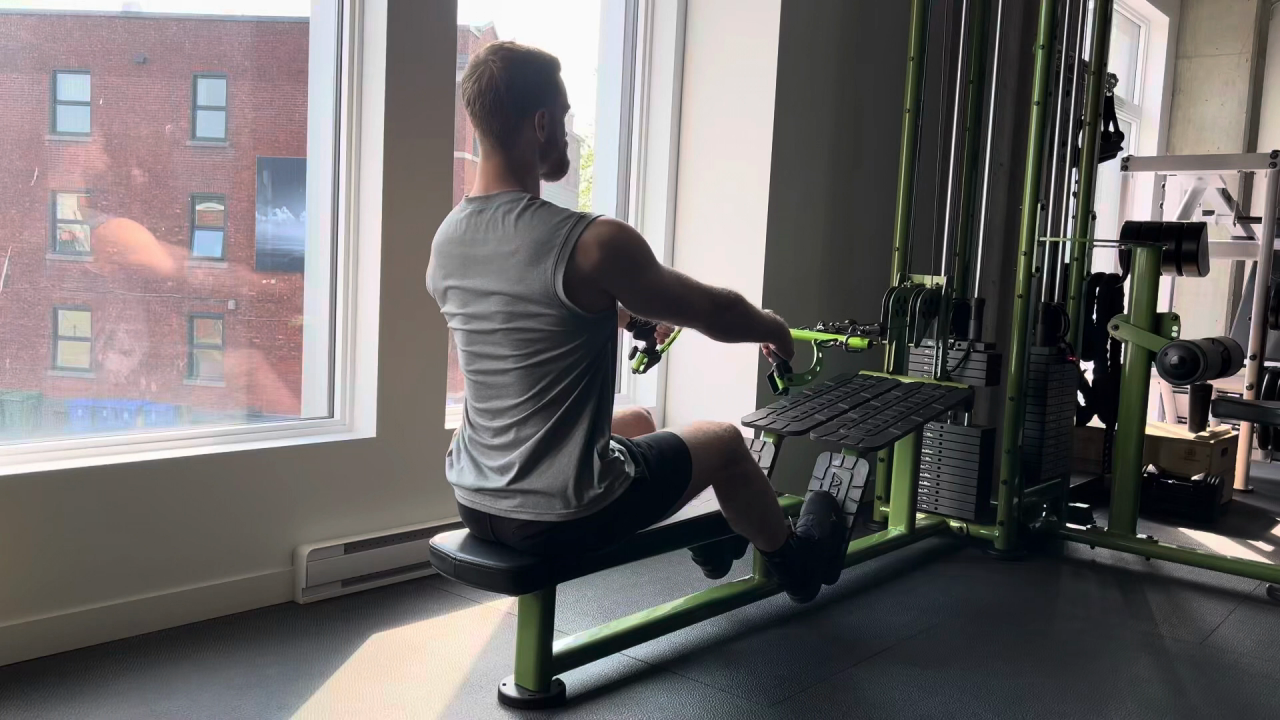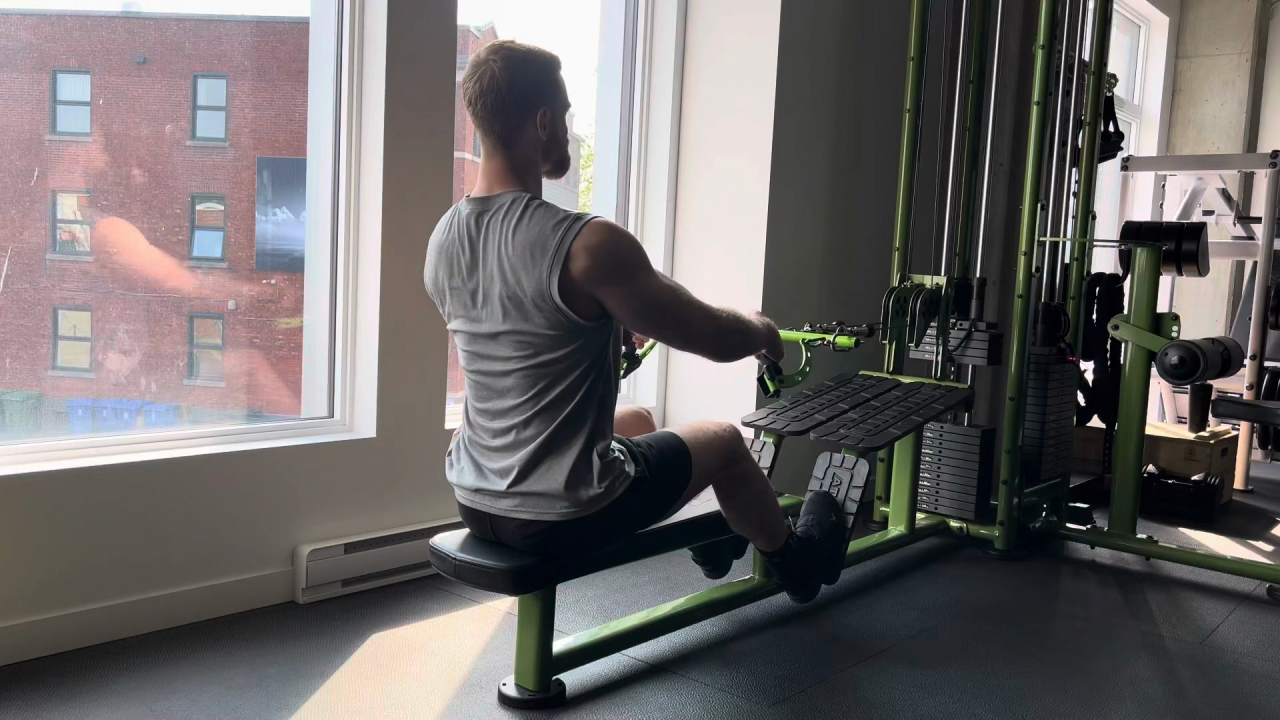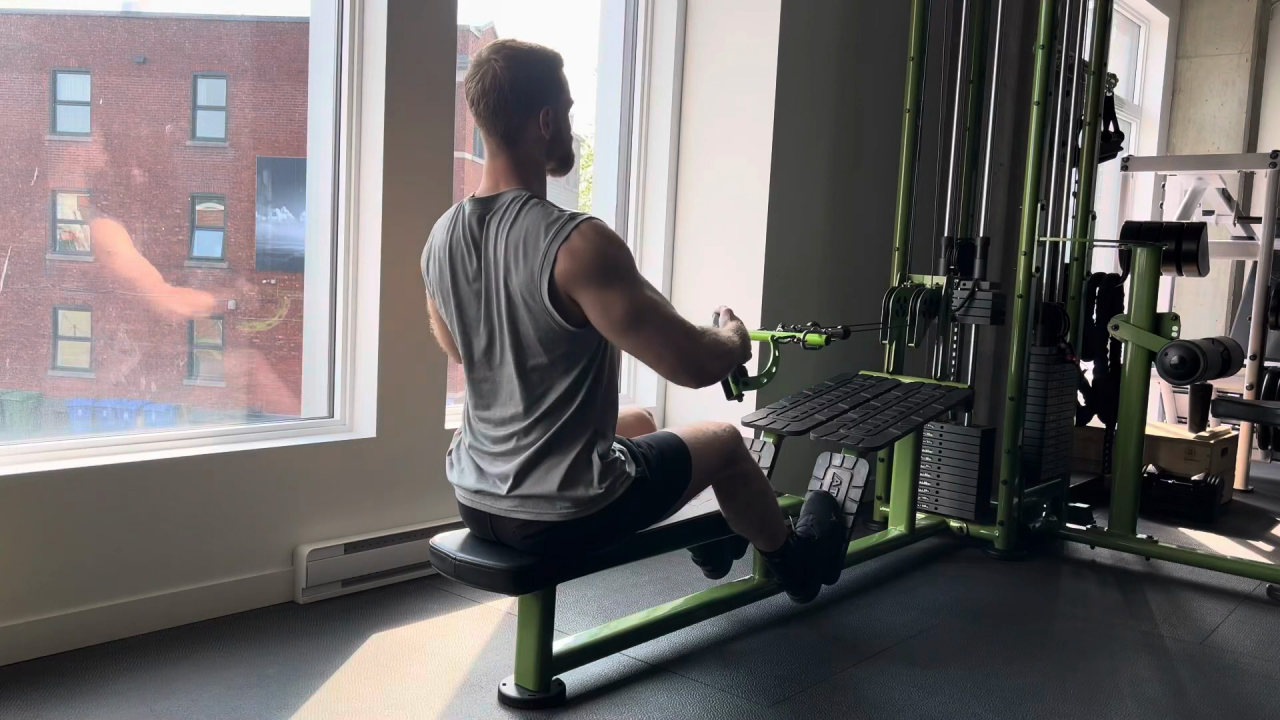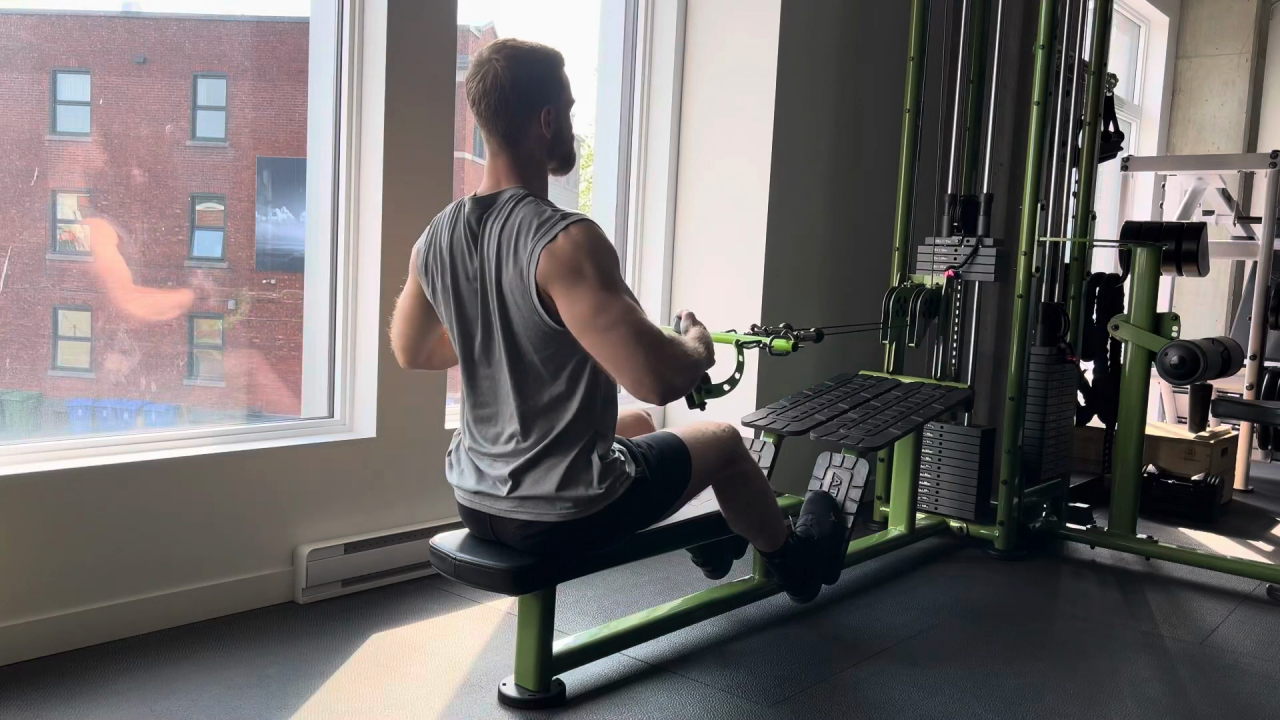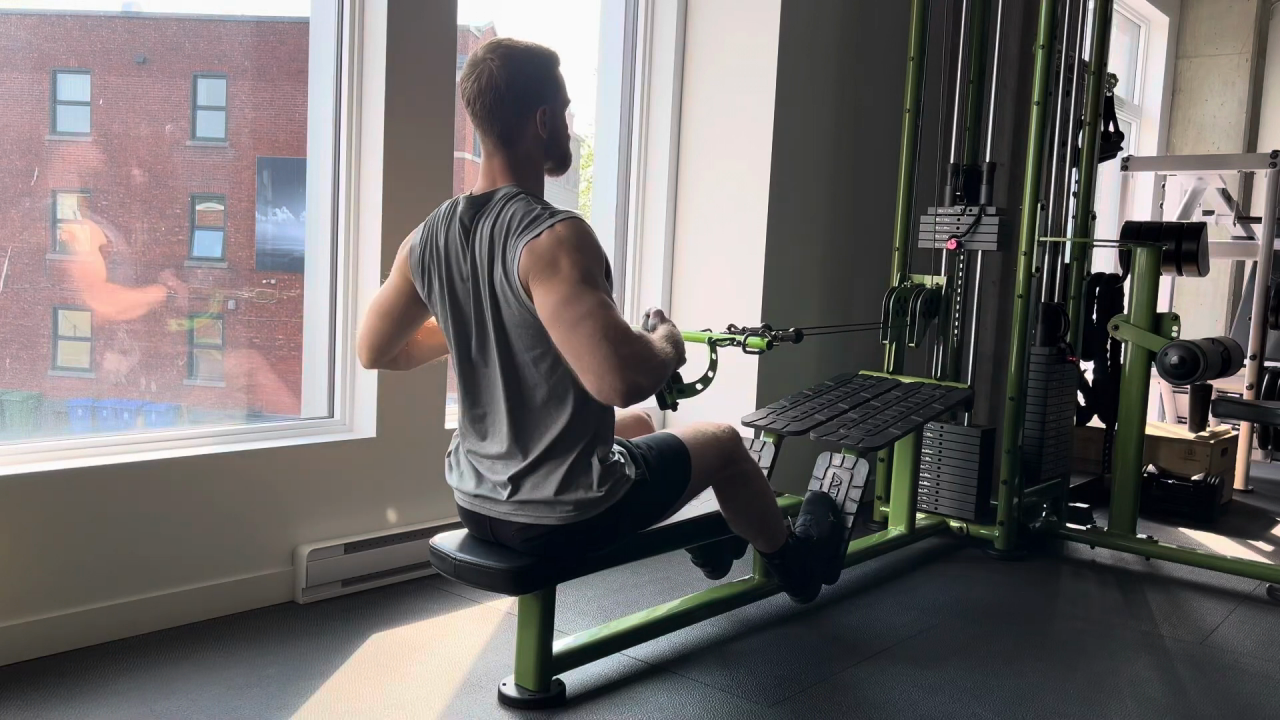
dt=0.2s
person 1, frame 1
left shoulder: (447, 241)
right shoulder: (592, 244)
right elbow: (716, 313)
right wrist: (772, 329)
left hip: (476, 503)
right hip: (564, 516)
left knee: (636, 423)
right knee: (723, 440)
right ankle: (798, 562)
person 1, frame 2
left shoulder: (444, 240)
right shoulder: (587, 245)
right elbow: (715, 338)
right wrist: (763, 334)
left hip: (477, 502)
right hip: (566, 515)
left knee: (636, 422)
right knee: (723, 440)
right ankle: (797, 561)
person 1, frame 3
left shoulder: (441, 239)
right shoulder: (577, 244)
right elbow: (696, 364)
right wrist: (736, 339)
left hip: (477, 502)
right hip: (567, 515)
left knee: (637, 424)
right knee: (724, 441)
right ankle: (798, 561)
person 1, frame 4
left shoulder: (434, 239)
right shoulder: (565, 243)
left elbow: (411, 352)
right elbow: (662, 379)
right wrist: (699, 345)
left hip: (477, 502)
right hip: (569, 515)
left knee: (636, 425)
right knee: (724, 442)
left ankle: (708, 541)
right ankle: (797, 561)
person 1, frame 5
left shoulder: (427, 239)
right shoulder: (553, 239)
left elbow: (375, 351)
right elbow: (624, 380)
right wrist: (668, 343)
left hip: (476, 503)
right hip: (568, 517)
left knee: (636, 426)
right knee: (723, 442)
left ankle: (712, 542)
right ankle: (796, 561)
